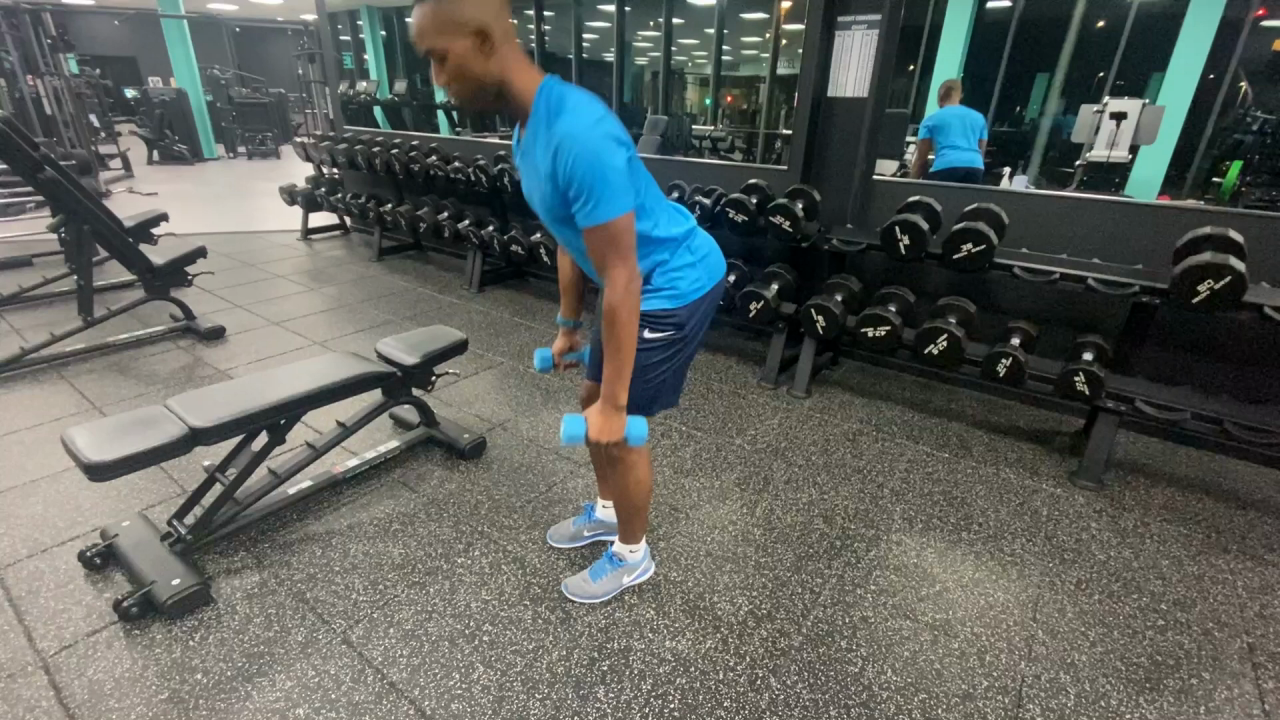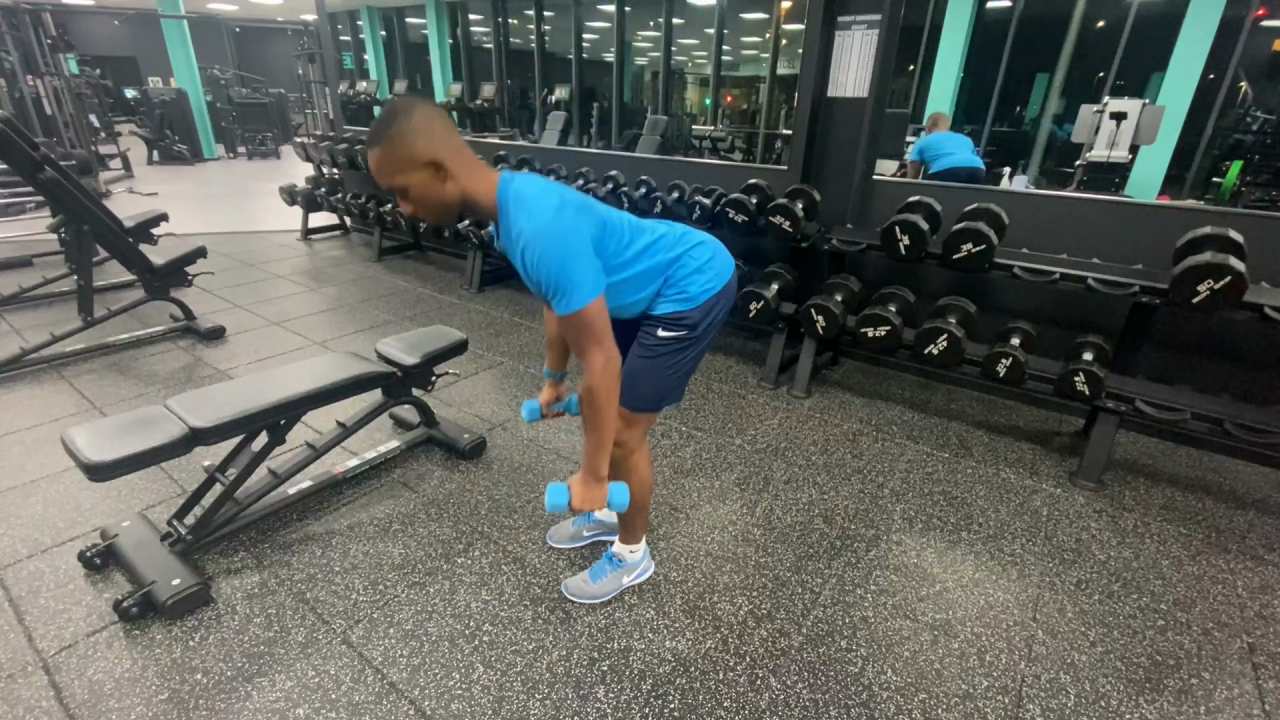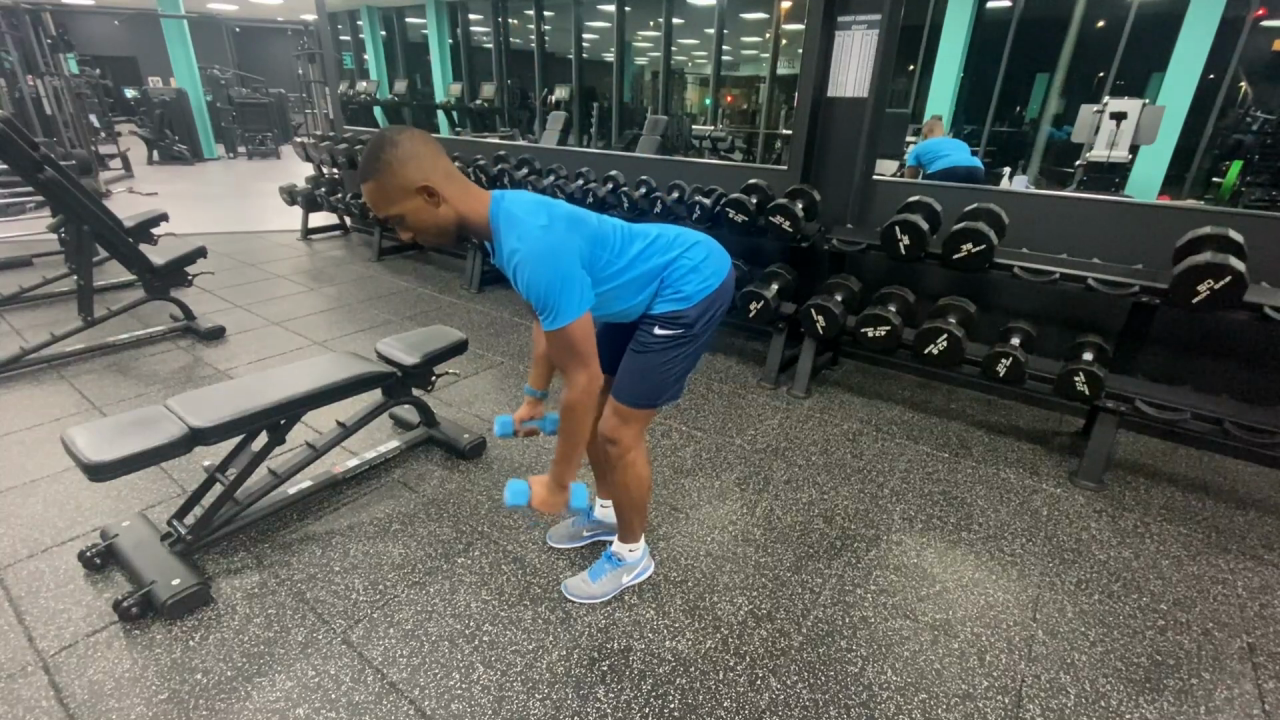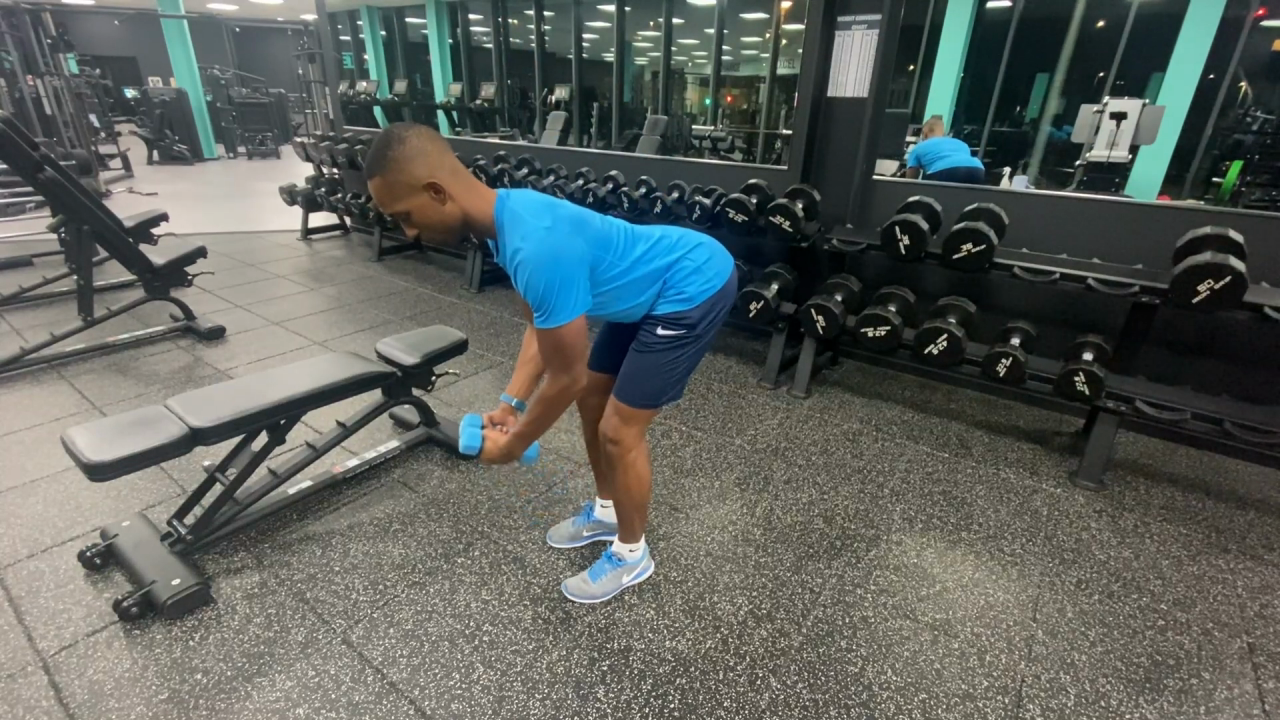
dt=0.5s
person 1, frame 1
left shoulder: (577, 134)
right shoulder: (532, 126)
left elbow: (622, 279)
left wrist: (614, 404)
right wrist: (567, 326)
left hip: (673, 287)
right hip: (644, 284)
left knee: (617, 432)
right knee: (590, 403)
left ankle: (632, 555)
right ankle: (607, 512)
person 1, frame 2
left shoulder: (541, 230)
right shoulder: (510, 201)
left elbow: (602, 360)
right elbow: (559, 301)
left wrist: (593, 473)
right wrist: (553, 379)
left hip: (691, 288)
right hip: (657, 284)
left knee: (621, 431)
right knee: (595, 404)
left ankle: (631, 555)
right ankle: (606, 513)
person 1, frame 3
left shoulder: (533, 246)
right shoulder: (506, 215)
left elbow: (583, 380)
right elbow: (549, 320)
left wrist: (557, 481)
right wrist: (533, 398)
left hip: (690, 287)
right hip: (651, 283)
left knee: (617, 429)
right knee: (597, 406)
left ankle: (631, 554)
right ankle: (606, 512)
person 1, frame 4
left shoulder: (538, 247)
right shoulder: (508, 215)
left elbow: (566, 378)
right elbow: (543, 327)
left wrist: (513, 445)
right wrist: (511, 404)
left hip: (692, 288)
right hip: (653, 286)
left knee: (619, 429)
right knee: (593, 399)
left ankle: (631, 554)
right ankle: (606, 511)
